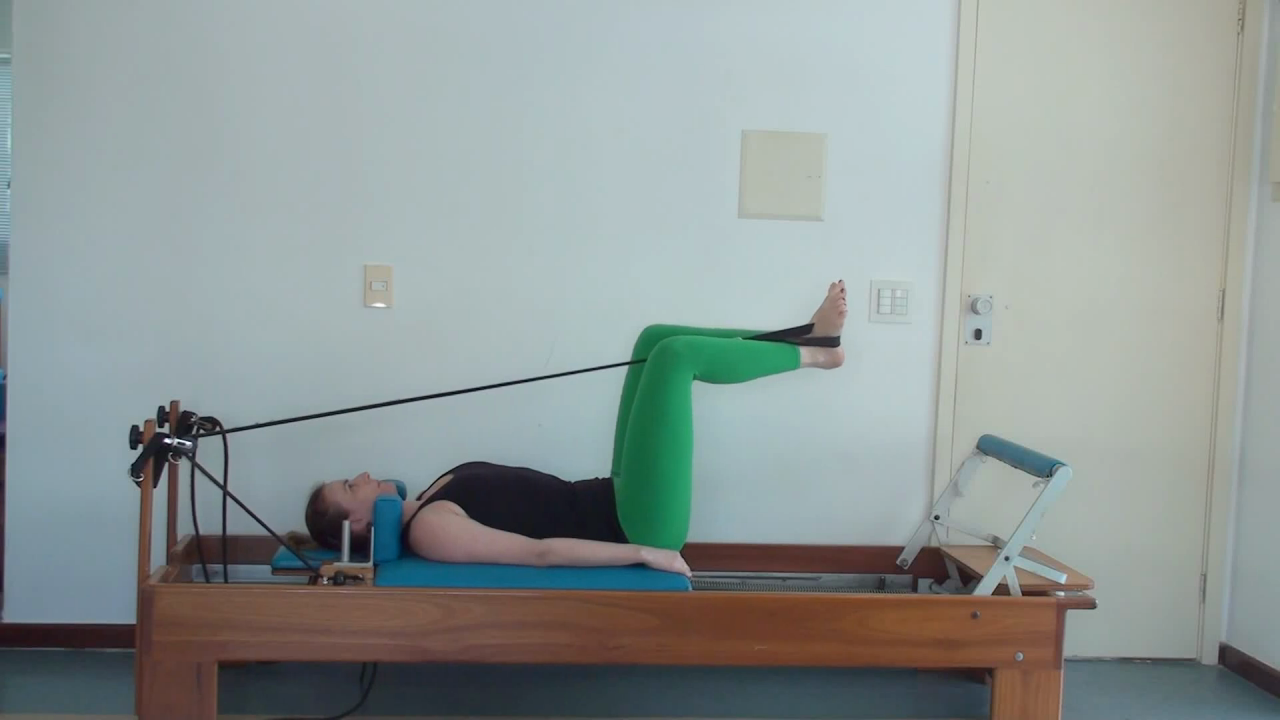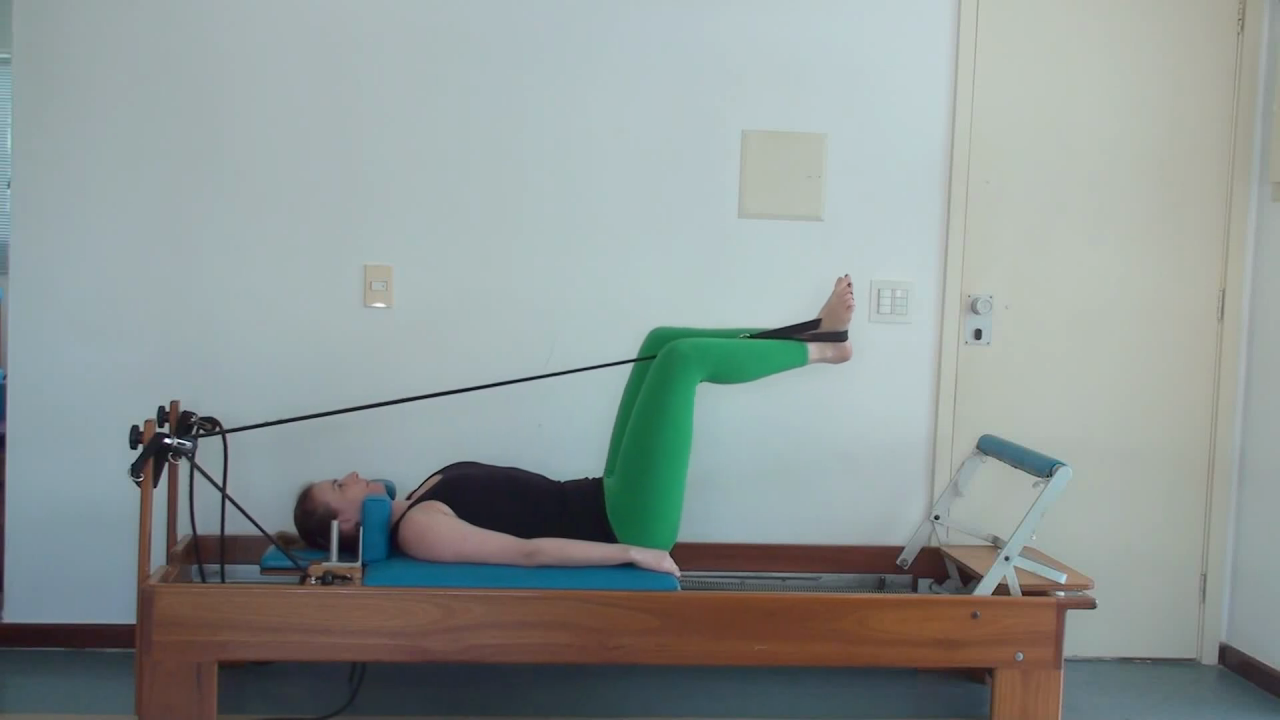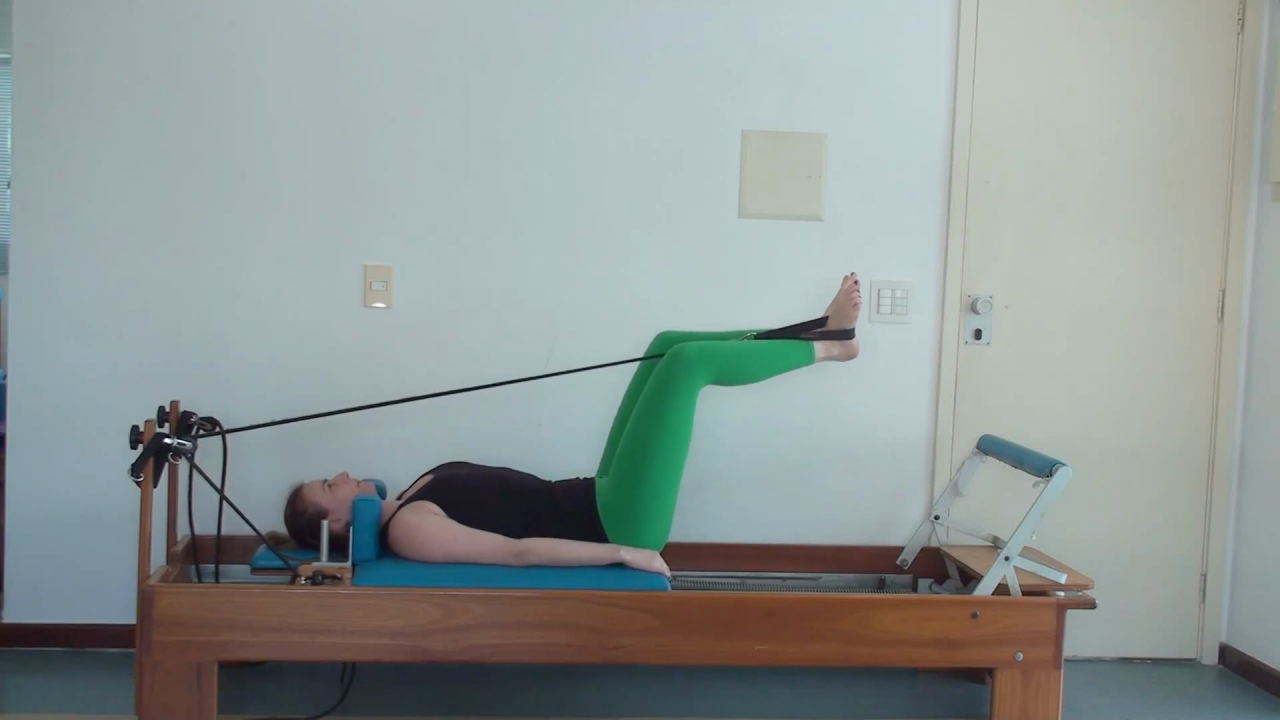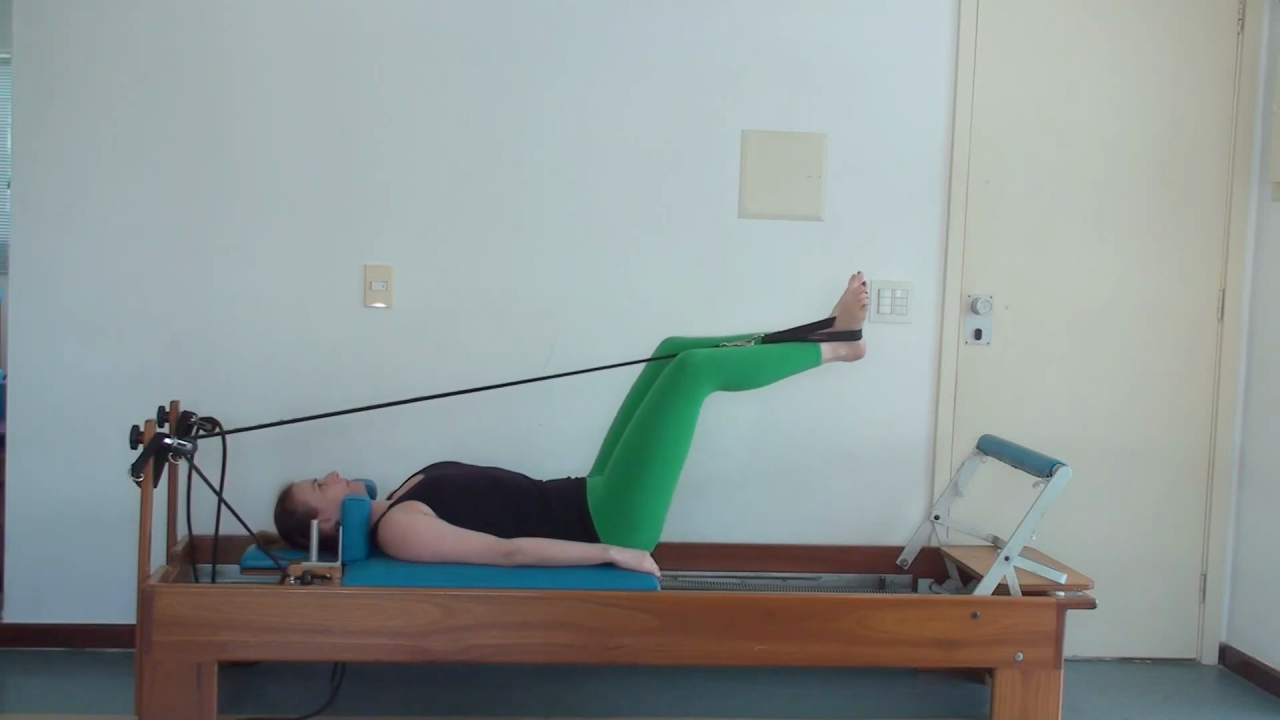
dt=0.3s
person 1, frame 1
left shoulder: (431, 501)
right shoulder: (429, 530)
right elbow: (538, 553)
right wrist: (644, 553)
left hip: (614, 502)
right hip: (636, 525)
left knee: (657, 339)
right knee: (677, 353)
left ankle: (806, 341)
right ankle: (810, 354)
person 1, frame 2
left shoulder: (422, 501)
right shoulder: (418, 531)
right elbow: (527, 552)
right wrist: (632, 554)
left hip: (606, 500)
right hip: (627, 525)
left knee: (662, 341)
right knee: (683, 358)
left ankle: (812, 336)
right ankle: (819, 350)
person 1, frame 3
left shoulder: (414, 499)
right shoulder: (408, 531)
right elbow: (518, 552)
right wrist: (624, 553)
left hip: (598, 499)
right hip: (617, 522)
left knee: (668, 346)
right knee: (687, 362)
left ankle: (816, 336)
right ankle: (825, 348)
person 1, frame 4
left shoulder: (403, 500)
right shoulder: (397, 531)
right elbow: (507, 550)
right wrist: (612, 552)
left hip: (589, 498)
right hip: (605, 523)
left knee: (674, 351)
right knee: (695, 369)
left ankle: (822, 336)
right ankle: (832, 349)
